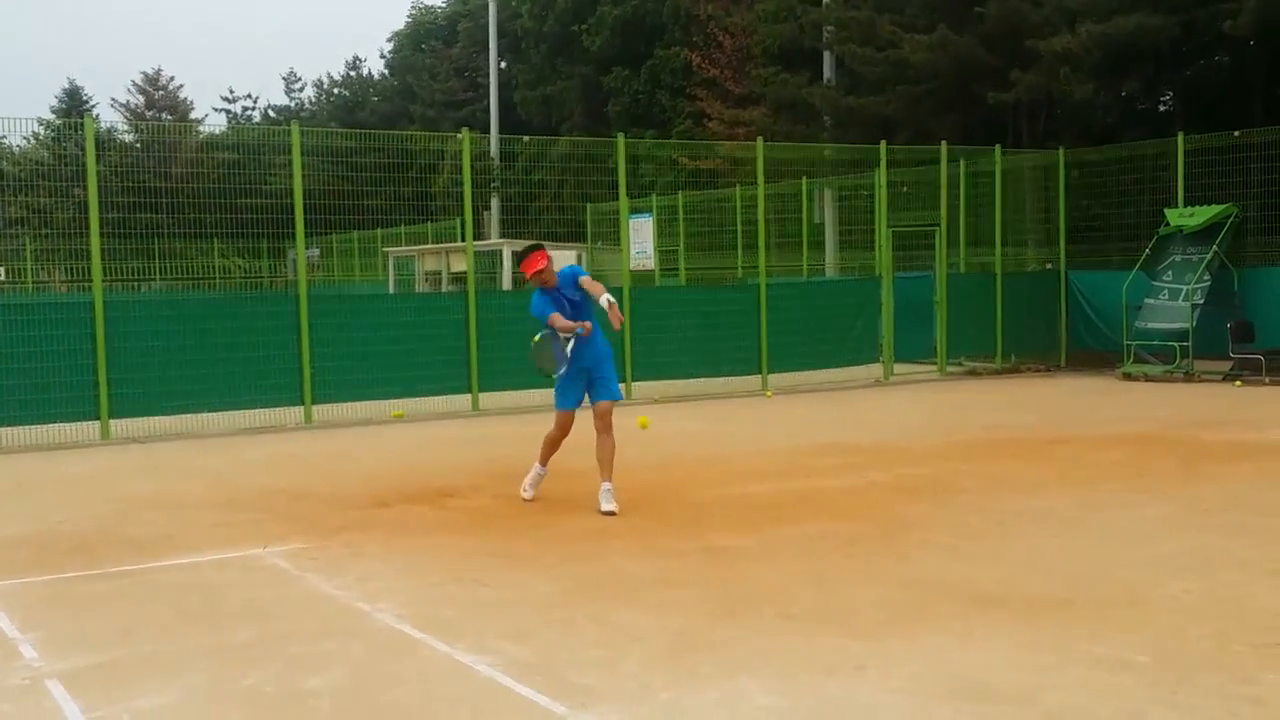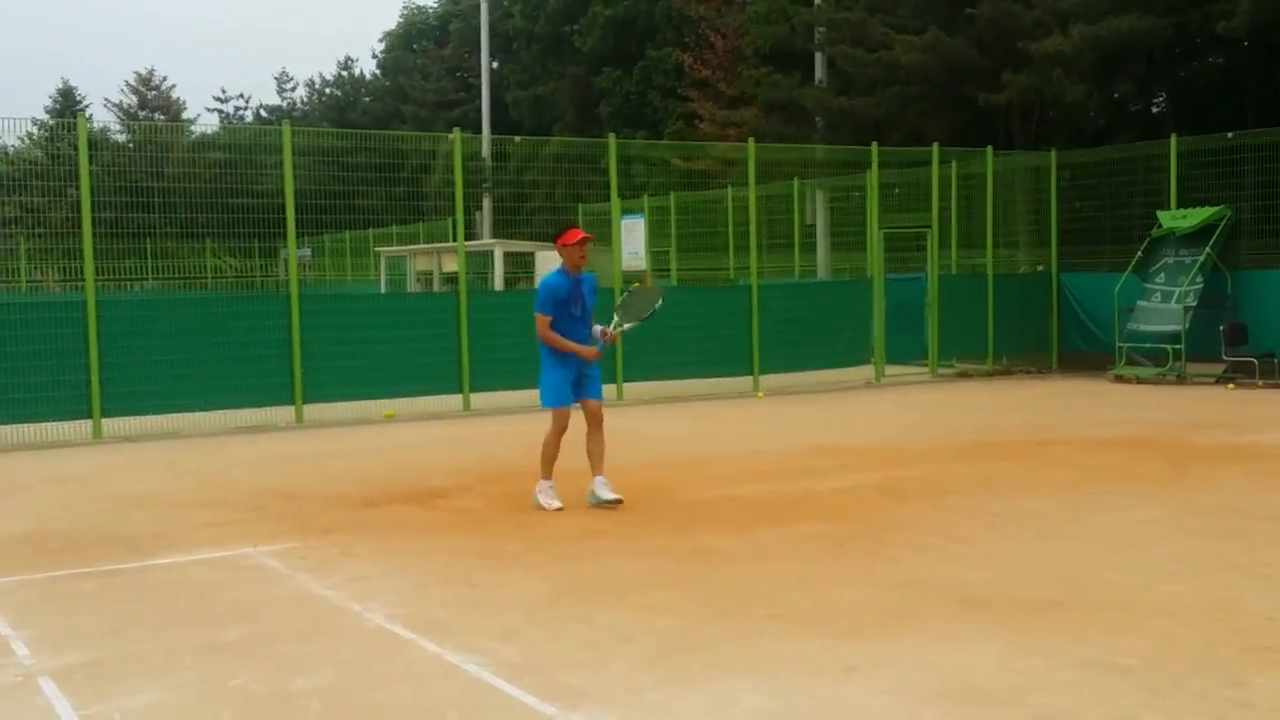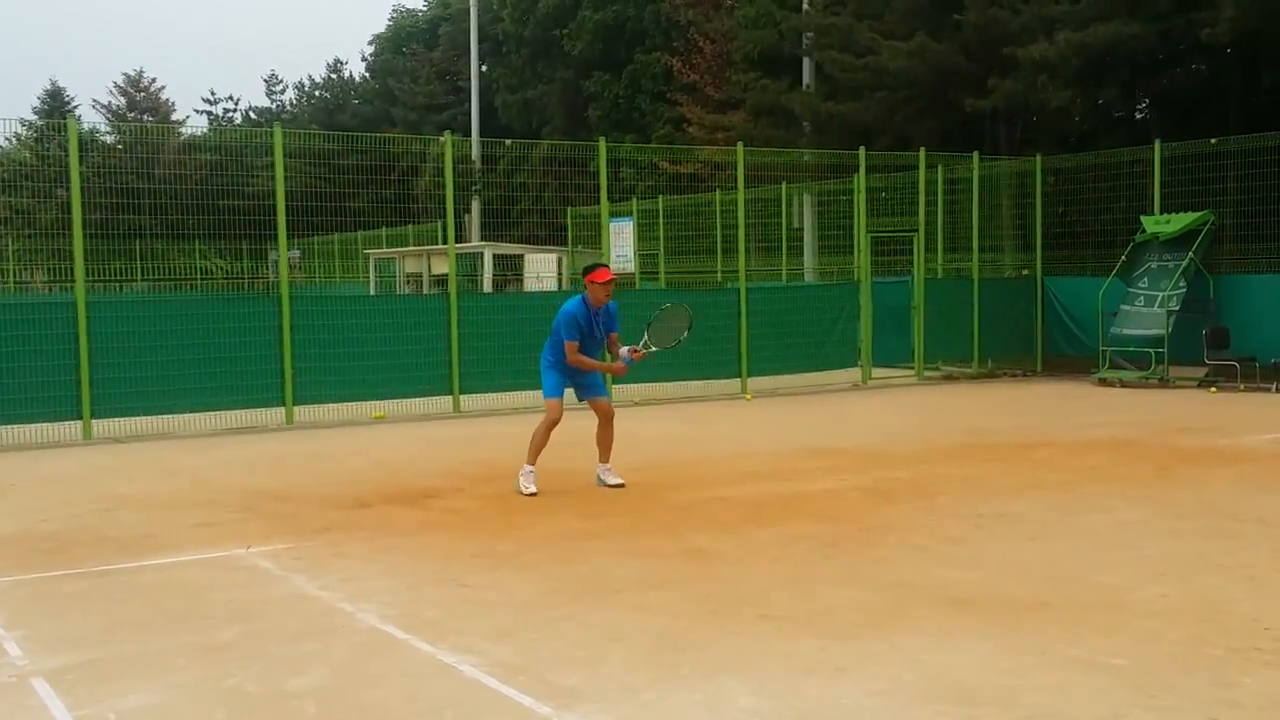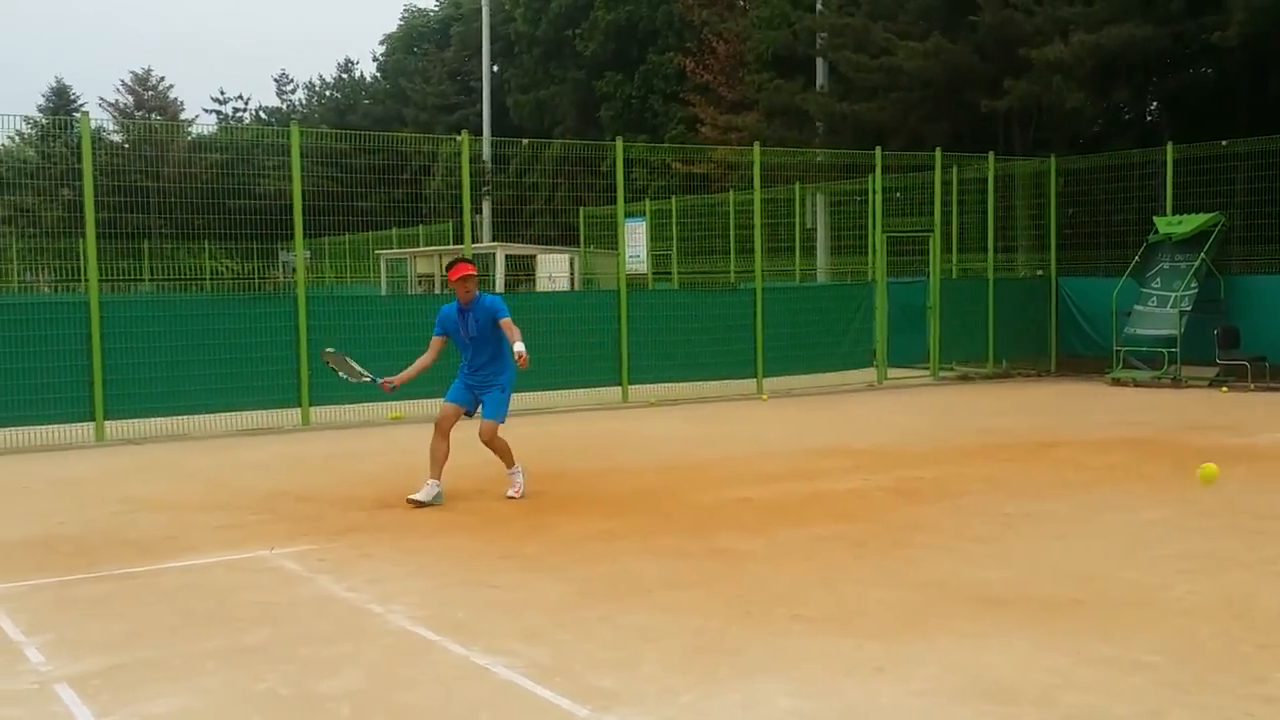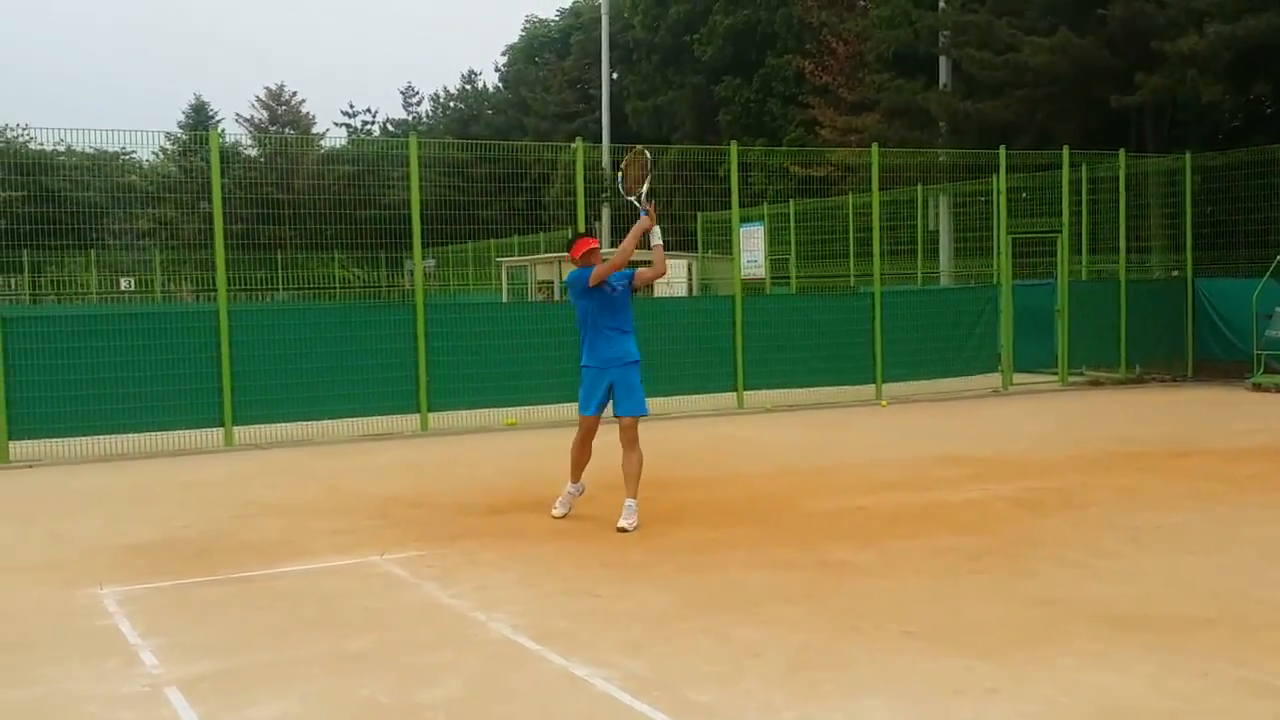
dt=1s
person 1, frame 1
left shoulder: (571, 273)
right shoulder: (539, 302)
left elbow: (591, 285)
right elbow: (560, 324)
left wrist: (607, 300)
right wrist: (577, 327)
left hip: (599, 358)
right hip: (571, 366)
left knee: (604, 422)
right knee: (562, 427)
left ankle: (606, 490)
right ankle: (539, 470)
person 1, frame 2
left shoulder: (589, 281)
right shoulder: (550, 285)
right elbow: (542, 331)
left wrist: (601, 333)
right wrist: (579, 349)
left hip: (586, 361)
right hip: (558, 361)
left knee: (595, 418)
right knee: (560, 423)
left ankle: (599, 486)
right ankle: (544, 487)
person 1, frame 3
left shoulder: (611, 309)
right shoulder: (571, 311)
left elbow: (612, 346)
right elbow: (572, 357)
left wrist: (627, 353)
right wrist: (609, 368)
left hip: (589, 367)
right hip: (557, 364)
left knee: (606, 413)
right knee: (553, 416)
left ankle: (604, 469)
right ankle: (527, 472)
person 1, frame 4
left shoulder: (493, 303)
right shoulder: (447, 314)
left elbow: (510, 328)
right elbow: (431, 354)
left wrist: (519, 347)
right wrist: (399, 379)
left hip: (498, 378)
right hip: (467, 378)
left knee: (488, 435)
right knee: (442, 422)
left ankle: (514, 471)
right ankle: (433, 487)
person 1, frame 5
left shoulder: (622, 279)
right shoulder: (577, 280)
left elbow: (658, 270)
right elbow: (615, 262)
left wrist: (653, 228)
right wrist: (638, 230)
left hip: (627, 364)
right hip: (594, 366)
left knee: (629, 435)
right knee: (585, 433)
left ankle: (630, 506)
right ankle: (573, 487)
